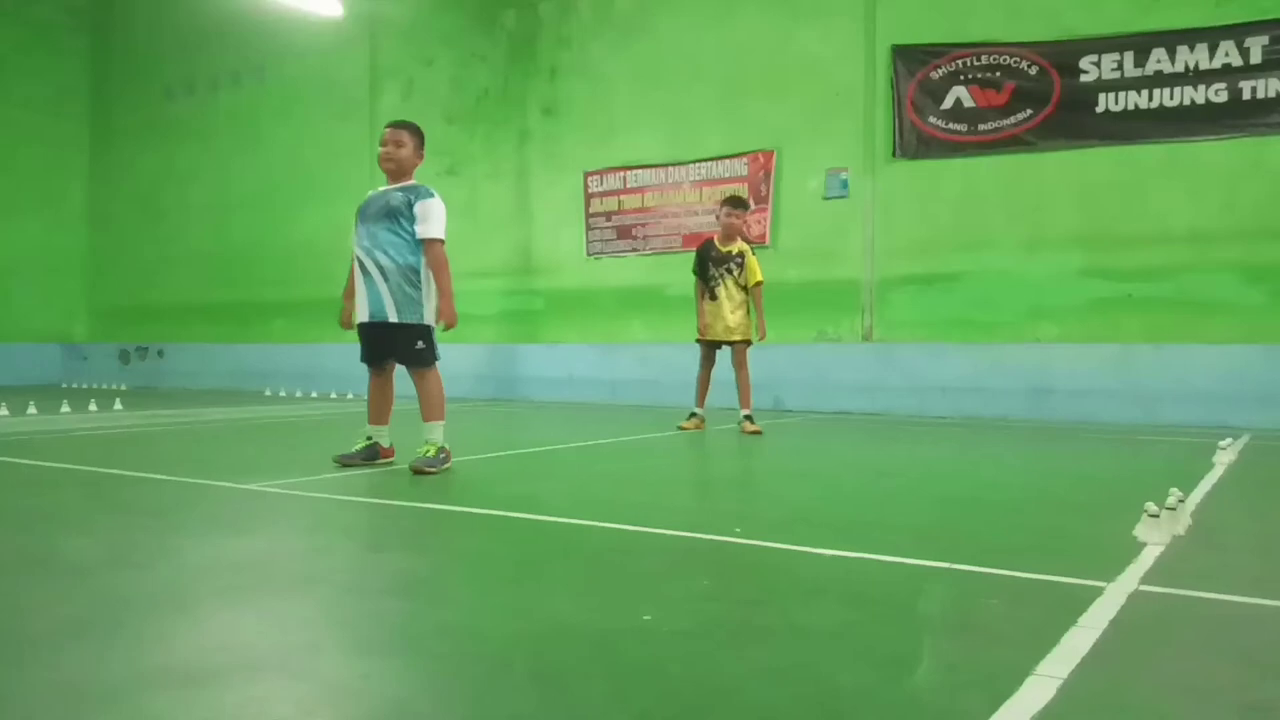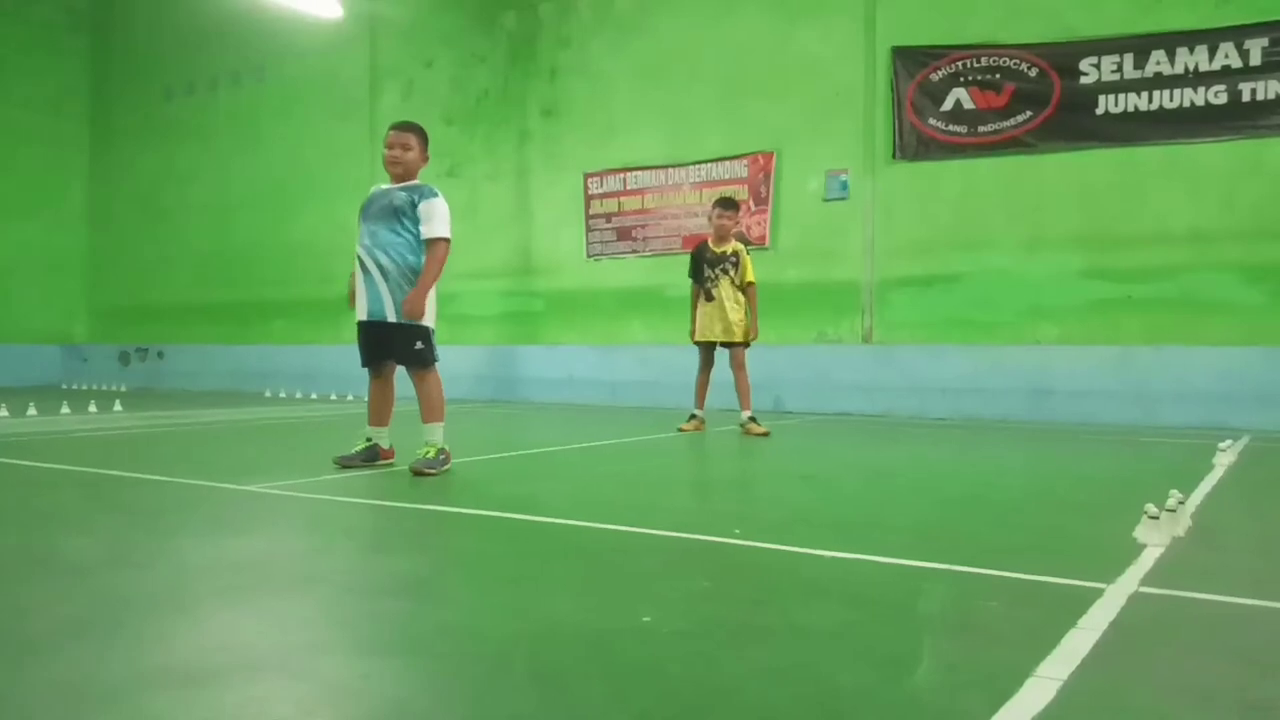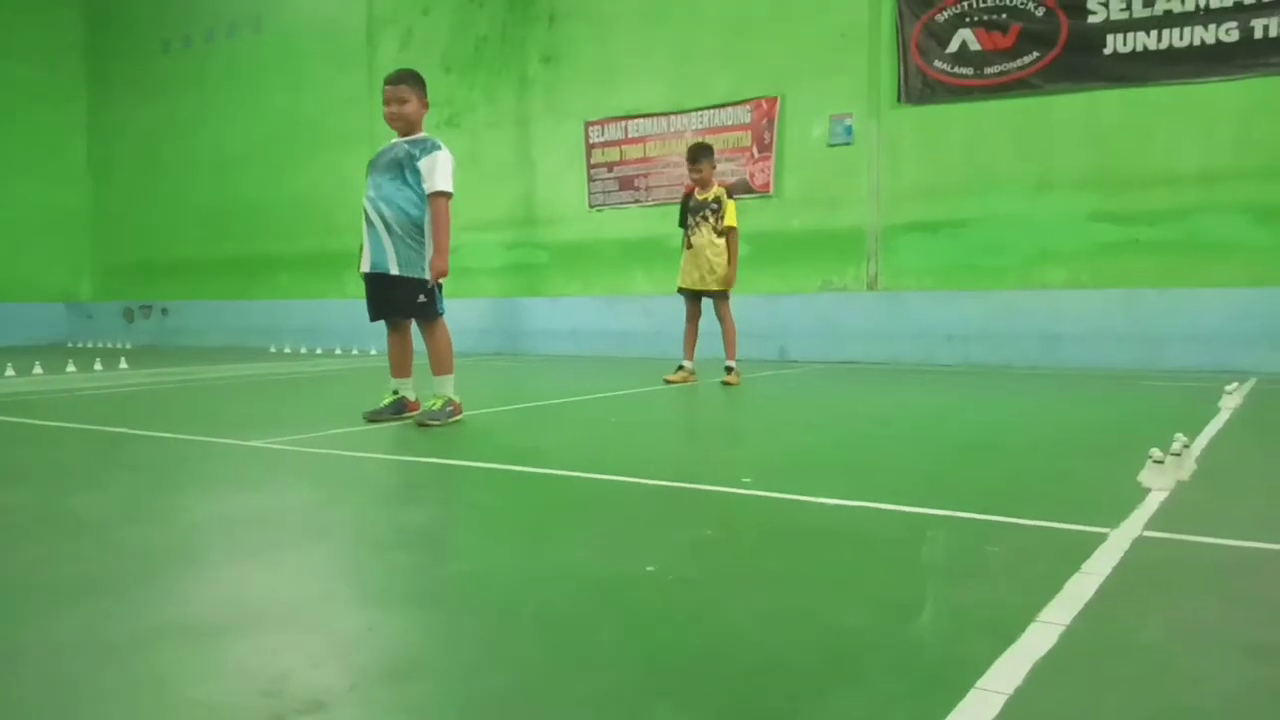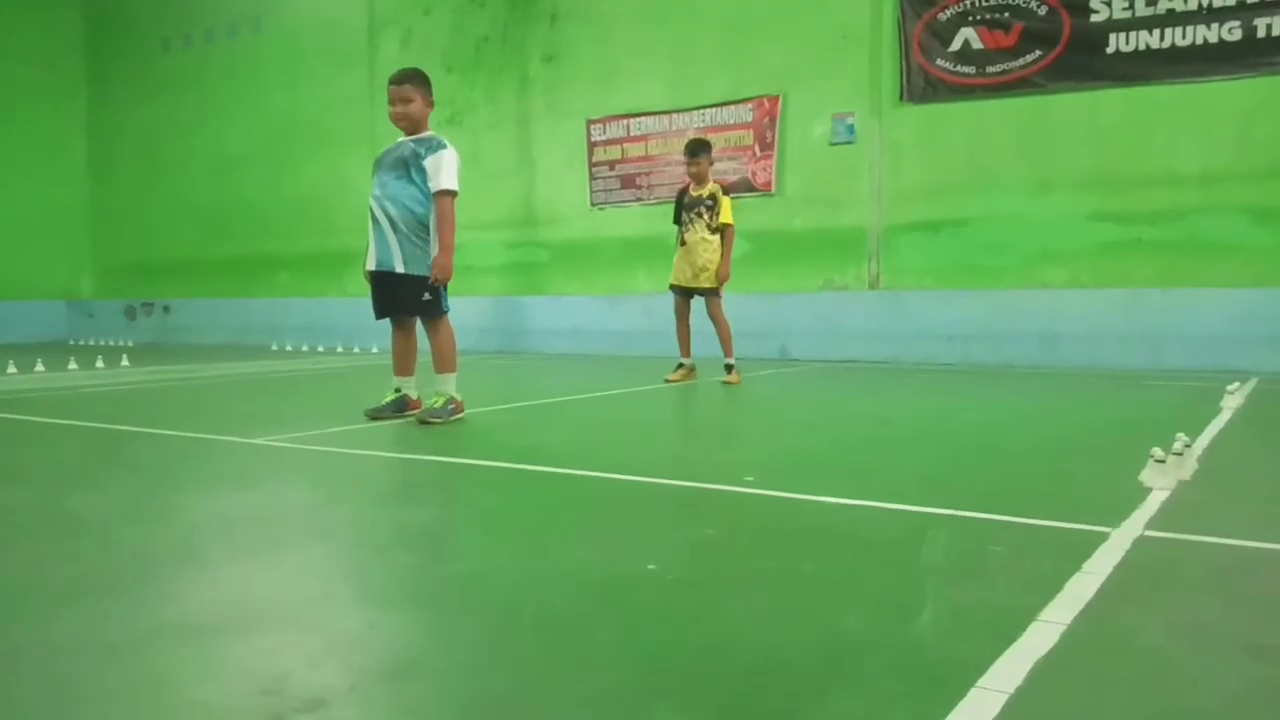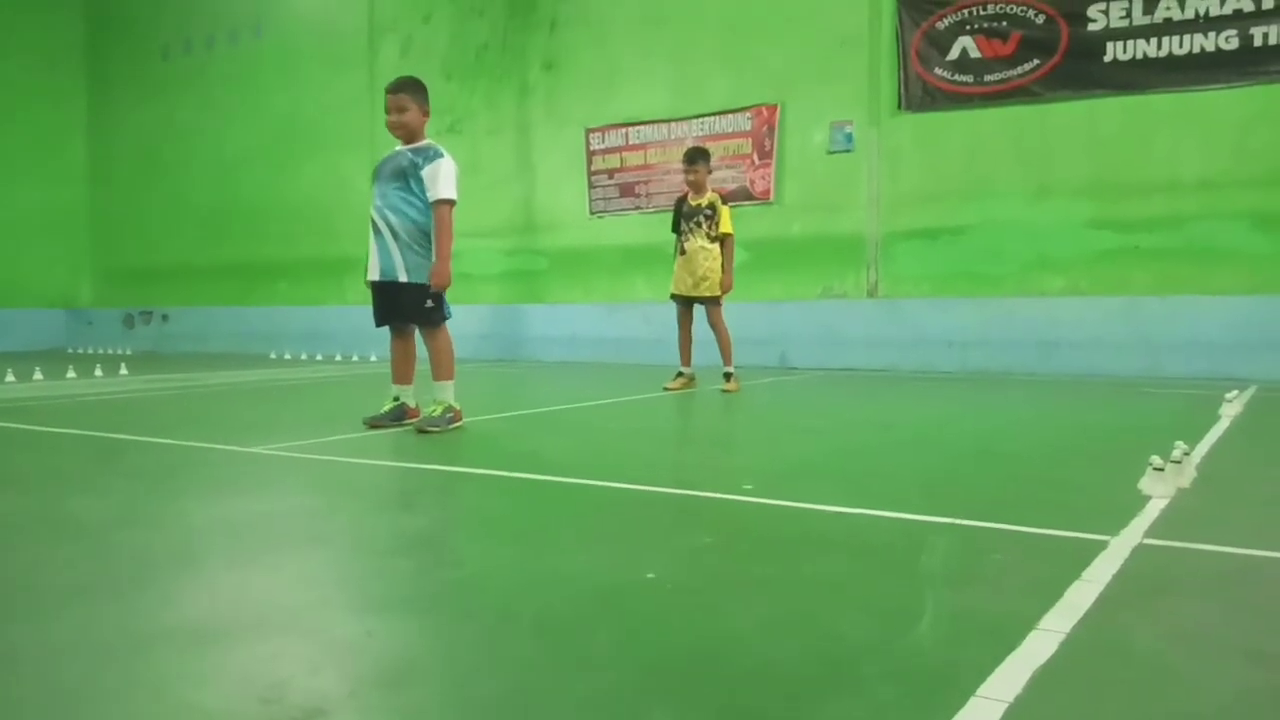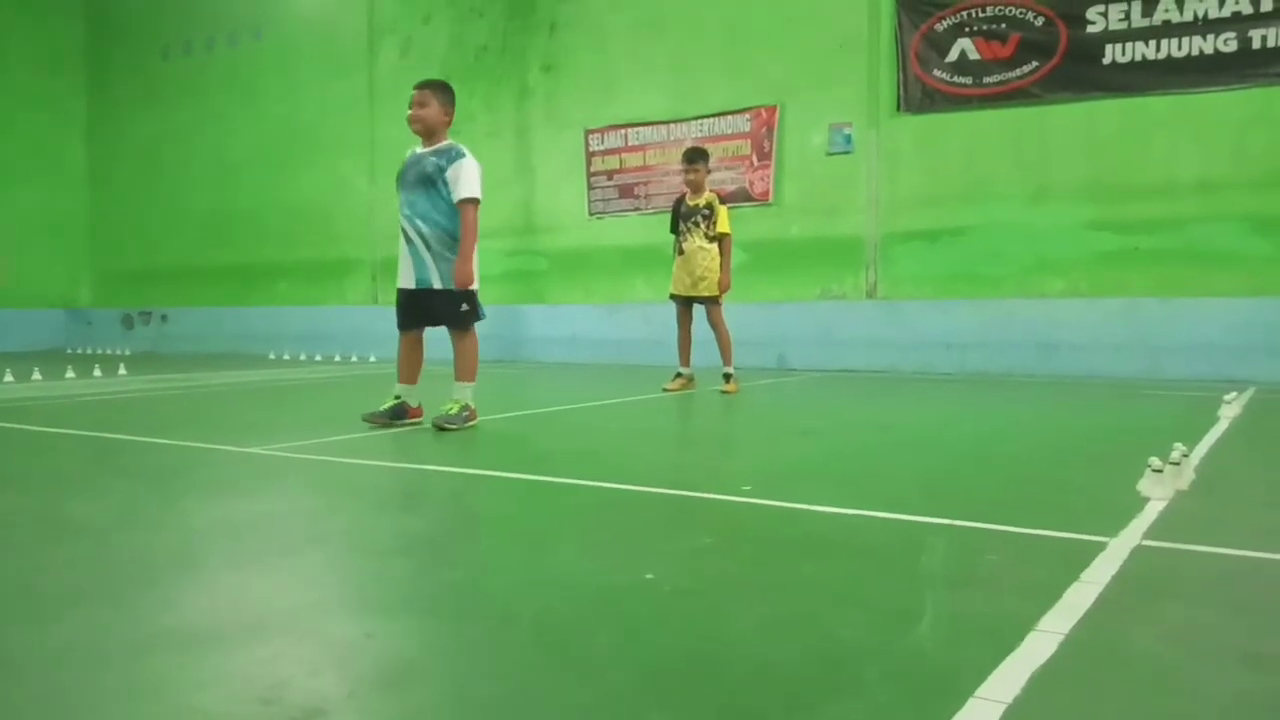
dt=0.7s
person 1, frame 1
left shoulder: (424, 198)
right shoulder: (369, 201)
left elbow: (434, 249)
left wrist: (446, 299)
right wrist: (348, 300)
left hip: (409, 304)
right hip: (371, 307)
left knee: (422, 367)
right knee: (378, 369)
left ankle: (436, 445)
right ankle: (378, 442)
person 1, frame 2
left shoulder: (427, 197)
right shoulder: (374, 198)
left elbow: (438, 247)
left wrist: (420, 293)
right wrist: (354, 284)
left hip: (408, 304)
right hip: (371, 305)
left knee: (421, 368)
right knee: (378, 369)
left ankle: (436, 446)
right ankle: (378, 443)
person 1, frame 3
left shoulder: (431, 151)
right shoulder: (383, 154)
left elbow: (439, 202)
left wrist: (441, 253)
right wrist: (366, 254)
left hip: (415, 258)
right hip: (380, 259)
left knee: (430, 320)
right knee: (395, 323)
left ankle: (446, 397)
right ankle: (403, 396)
person 1, frame 4
left shoulder: (437, 149)
right shoulder: (388, 154)
left elbow: (445, 202)
left wrist: (445, 253)
right wrist: (372, 254)
left hip: (420, 257)
right hip: (386, 257)
left knee: (435, 318)
right knee: (400, 321)
left ankle: (448, 395)
right ankle: (405, 393)
person 1, frame 5
left shoulder: (434, 158)
right shoulder: (387, 161)
left elbow: (443, 211)
left wrist: (443, 262)
right wrist: (371, 259)
left hip: (419, 264)
right hip: (386, 265)
left knee: (432, 326)
right knee: (399, 329)
left ankle: (446, 404)
right ankle: (403, 402)
person 1, frame 6
left shoulder: (457, 158)
right shoulder: (411, 160)
left elbow: (468, 211)
left wrist: (465, 261)
right wrist: (408, 259)
left hip: (447, 266)
right hip: (413, 269)
left knee: (461, 329)
right knee: (409, 331)
left ankle: (464, 403)
right ankle: (406, 402)
person 2, frame 1
left shoulder: (745, 251)
right shoulder: (706, 248)
left elbow: (755, 285)
right elbow: (699, 284)
left wrist: (760, 319)
right wrist: (700, 315)
left hip: (737, 317)
right hip: (711, 316)
left knee: (740, 363)
right knee: (706, 363)
left ankle: (746, 416)
right ankle: (698, 414)
person 2, frame 2
left shoulder: (740, 250)
right shoulder: (700, 250)
left elbow: (750, 286)
right elbow: (695, 287)
left wrist: (753, 320)
right wrist: (693, 320)
left hip: (734, 318)
right hip: (707, 317)
left knee: (738, 364)
right knee: (704, 364)
left ankle: (747, 417)
right ankle: (697, 415)
person 2, frame 3
left shoulder: (723, 195)
right shoulder: (688, 197)
left elbow: (733, 230)
left wrist: (733, 265)
right wrist: (685, 260)
left hip: (716, 265)
right hip: (692, 266)
left knee: (723, 313)
right knee: (691, 315)
left ankle: (731, 367)
right ankle: (687, 366)
person 2, frame 4
left shoulder: (718, 193)
right shoulder: (683, 194)
left elbow: (728, 228)
left wrist: (725, 263)
right wrist: (679, 257)
left hip: (709, 263)
right hip: (684, 264)
left knee: (715, 312)
right knee: (680, 312)
left ankle: (731, 365)
right ankle: (686, 365)
person 2, frame 5
left shoulder: (717, 202)
right shoulder: (681, 203)
left elbow: (728, 237)
left wrist: (728, 272)
right wrist: (675, 267)
left hip: (710, 272)
right hip: (684, 272)
left knee: (715, 320)
right knee: (683, 321)
left ankle: (729, 373)
right ankle: (685, 373)
person 2, frame 6
left shoulder: (715, 201)
right shoulder: (679, 203)
left elbow: (725, 237)
left wrist: (726, 272)
right wrist: (675, 269)
left hip: (708, 272)
right hip: (683, 273)
left knee: (715, 319)
right knee: (682, 322)
left ankle: (729, 373)
right ankle: (684, 373)
